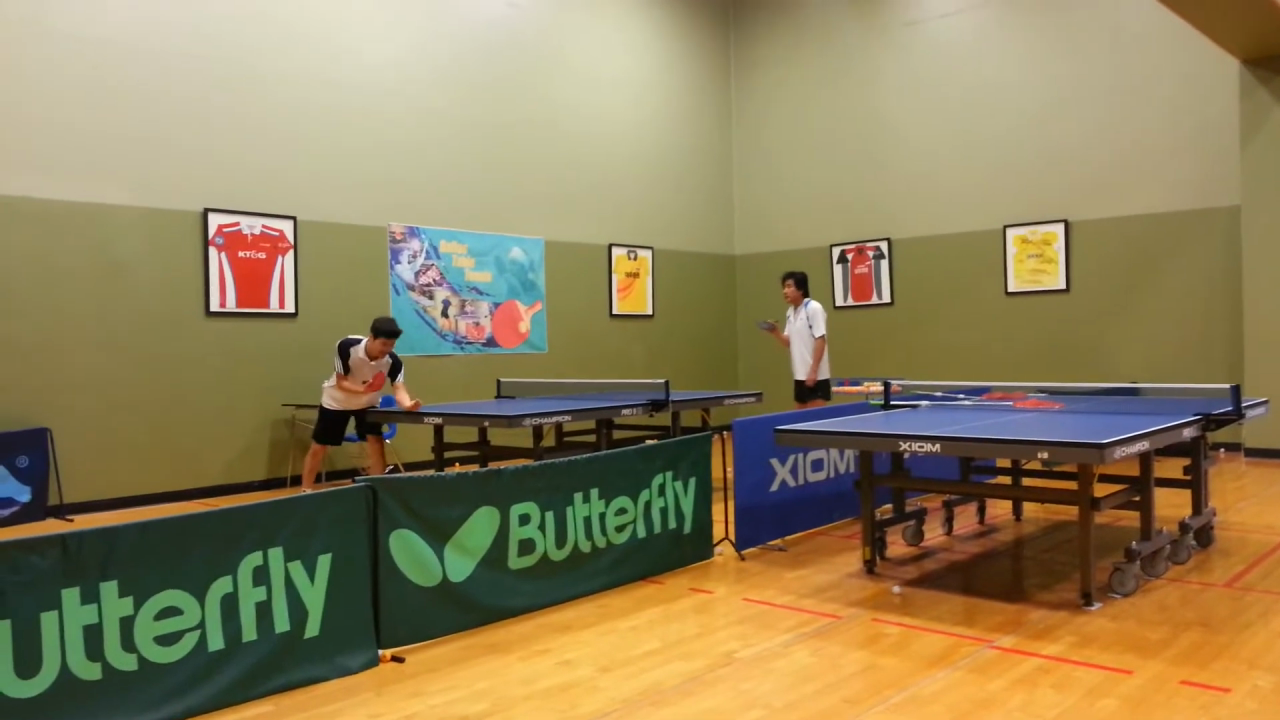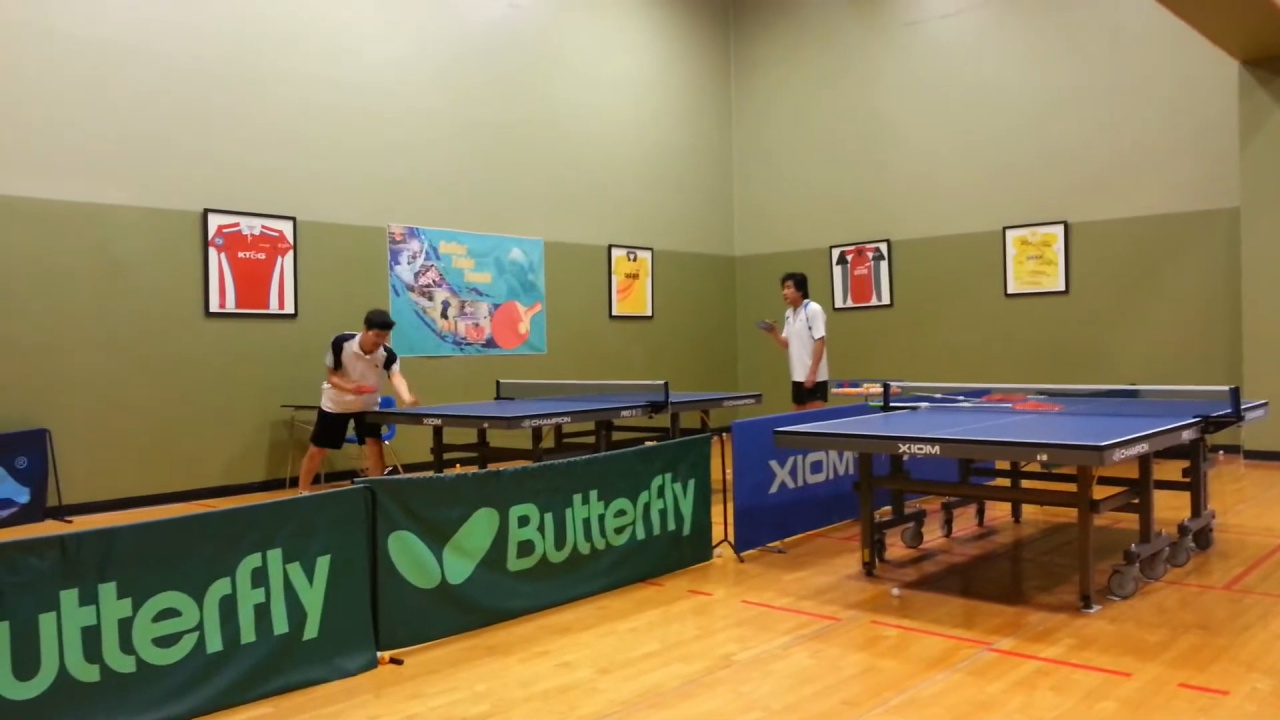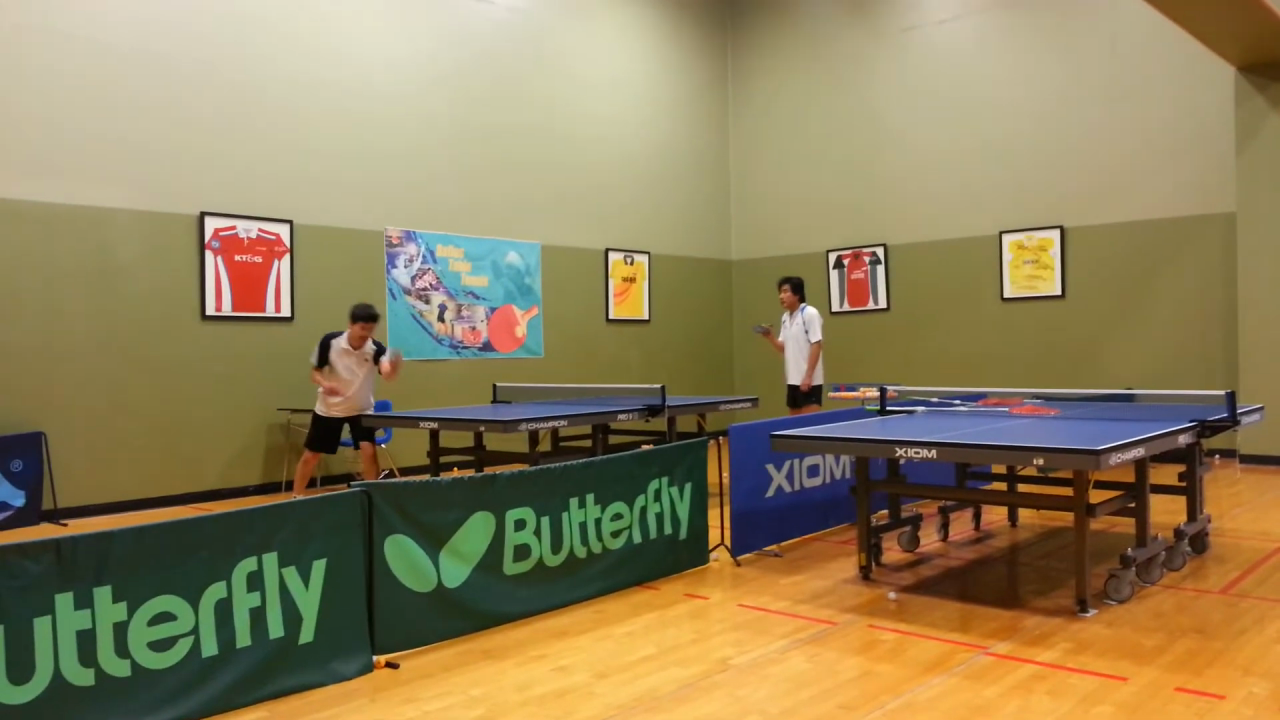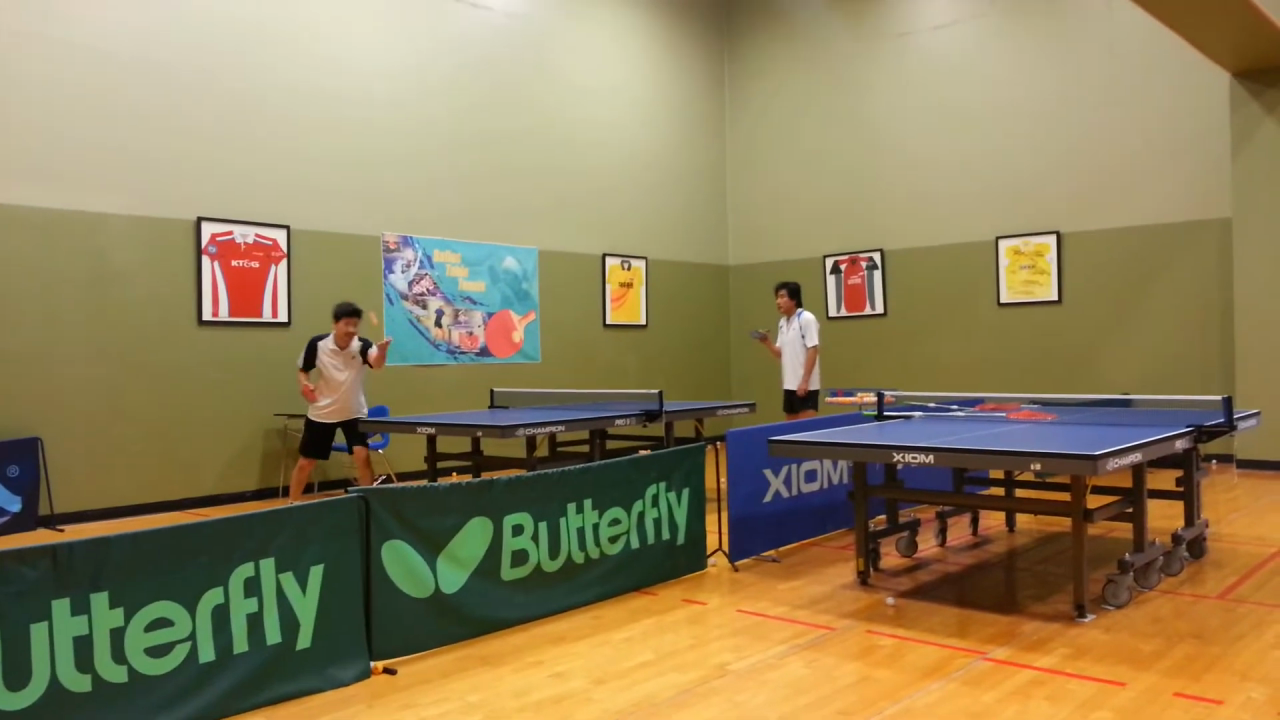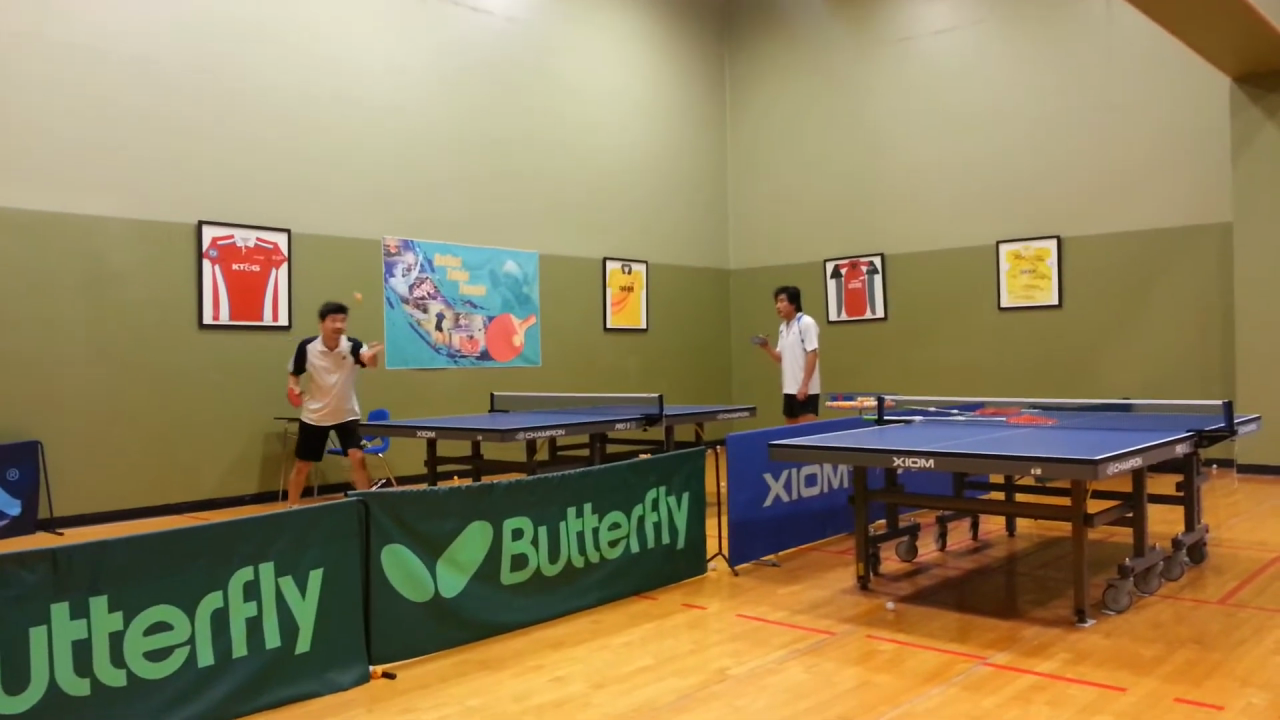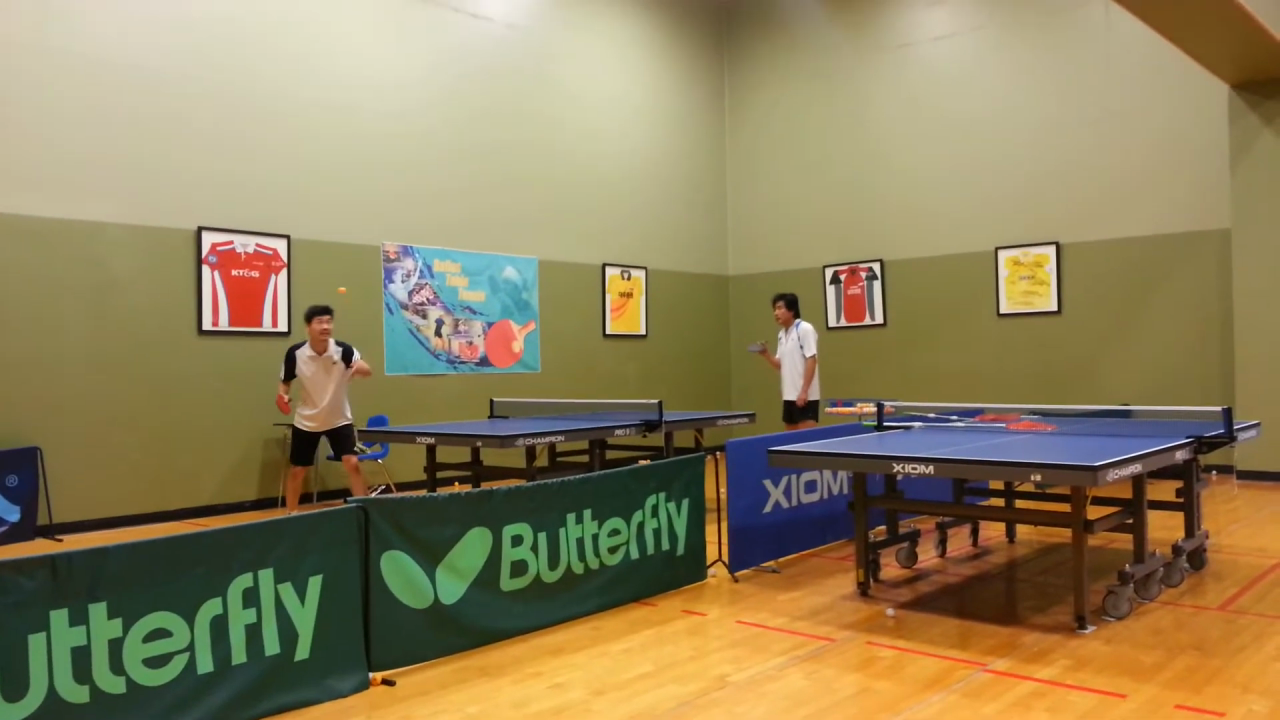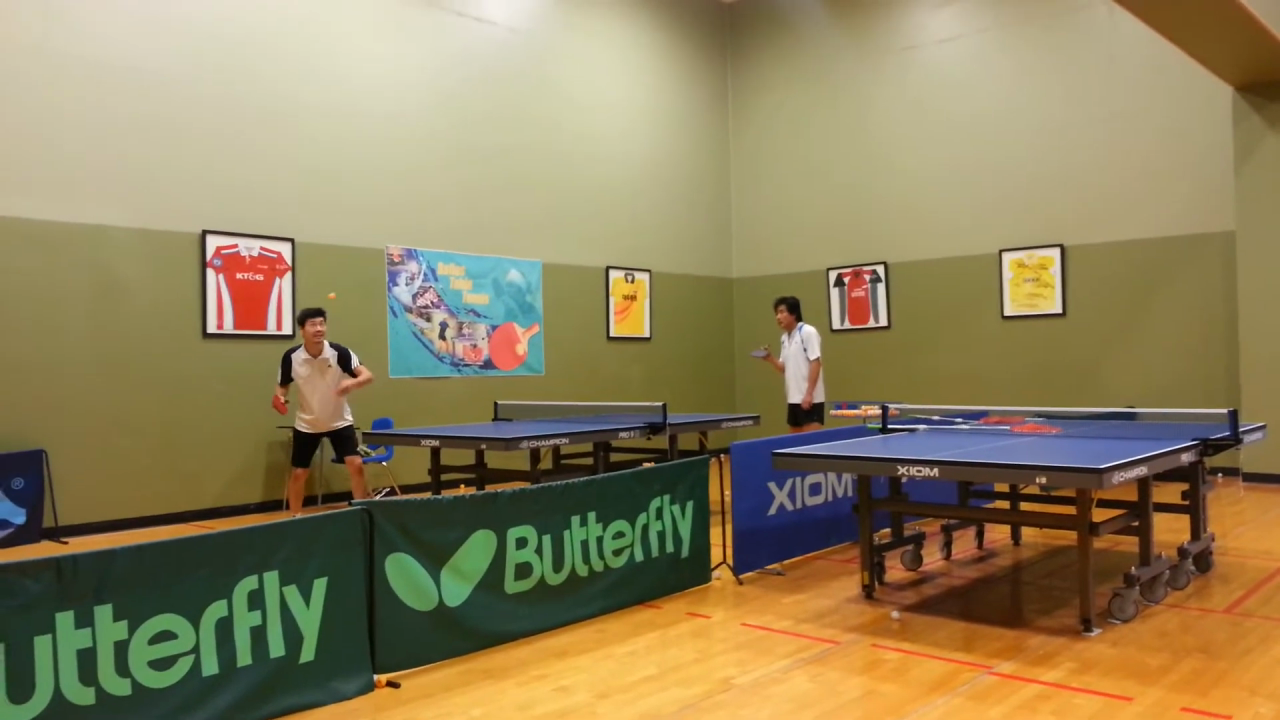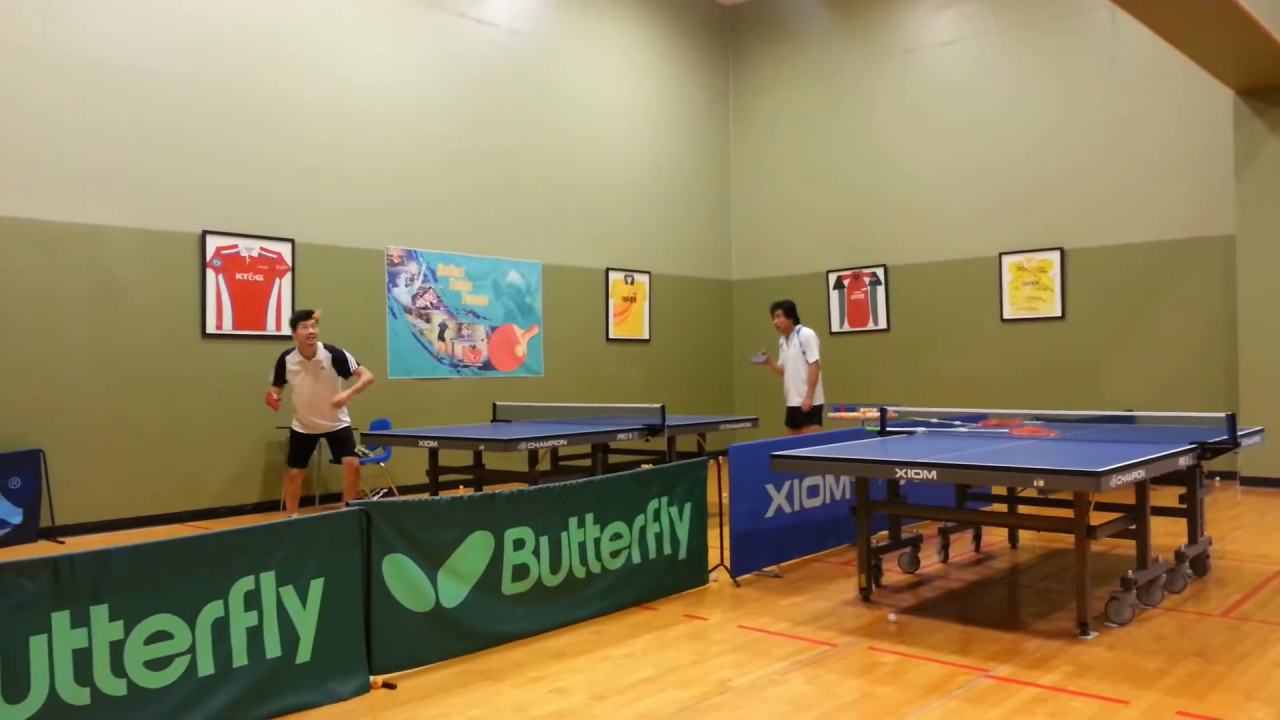
dt=0.1s
person 1, frame 1
left shoulder: (393, 361)
right shoulder: (346, 347)
left elbow: (399, 389)
right elbow: (341, 382)
left wrist: (408, 405)
right wrist: (361, 390)
left hip: (367, 404)
right hip: (336, 401)
left knee: (376, 445)
right knee: (318, 448)
right ankle: (305, 492)
person 1, frame 2
left shoulder: (388, 355)
right shoulder: (341, 342)
left elbow: (397, 379)
right elbow: (332, 376)
left wrist: (407, 398)
right wrist: (350, 388)
left hip: (367, 406)
right hip: (335, 403)
left knee: (375, 447)
right knee: (316, 451)
right ankle: (302, 493)
person 1, frame 3
left shoulder: (376, 348)
right shoulder: (329, 342)
left elbow: (387, 374)
right elbow: (316, 370)
left wrist: (393, 369)
right wrist: (324, 385)
left hip: (361, 409)
right hip: (329, 407)
left knee: (369, 451)
right knee: (311, 456)
right ankle: (296, 498)
person 1, frame 4
left shoulder: (363, 346)
right shoulder: (316, 344)
left elbow: (377, 362)
right elbow: (302, 371)
left wrist: (382, 351)
right wrist: (305, 386)
left hip: (354, 413)
right hip: (320, 412)
left knee: (362, 456)
right knee: (305, 463)
right ankle: (292, 504)
person 1, frame 5
left shoulder: (353, 346)
right shoulder: (306, 347)
left elbow: (369, 360)
right elbow: (294, 375)
left wrist: (373, 355)
right wrist: (294, 388)
left hip: (347, 414)
right hip: (313, 416)
left knee: (358, 458)
right knee: (302, 465)
right ankle: (292, 507)
person 1, frame 6
left shoulder: (343, 351)
right shoulder: (295, 353)
left elbow: (366, 371)
right elbow: (285, 382)
left wrist: (360, 368)
right wrist: (283, 395)
left hip: (339, 420)
right hip: (306, 421)
left knee: (352, 463)
right knee: (297, 471)
right ankle: (291, 514)
person 1, frame 7
left shoulder: (339, 353)
right shoulder: (291, 357)
left elbow: (367, 376)
right elbow: (283, 385)
left wrist: (352, 383)
right wrist: (281, 397)
left hip: (339, 421)
right hip: (306, 424)
left knee: (355, 464)
right knee: (299, 473)
right ankle: (295, 517)
person 1, frame 8
left shoulder: (334, 354)
right shoulder: (286, 359)
left elbow: (368, 376)
right elbow: (276, 385)
left wrist: (348, 393)
right wrist: (273, 396)
left hip: (336, 422)
right hip: (303, 425)
left knee: (352, 465)
right knee: (295, 473)
right ankle: (291, 518)
